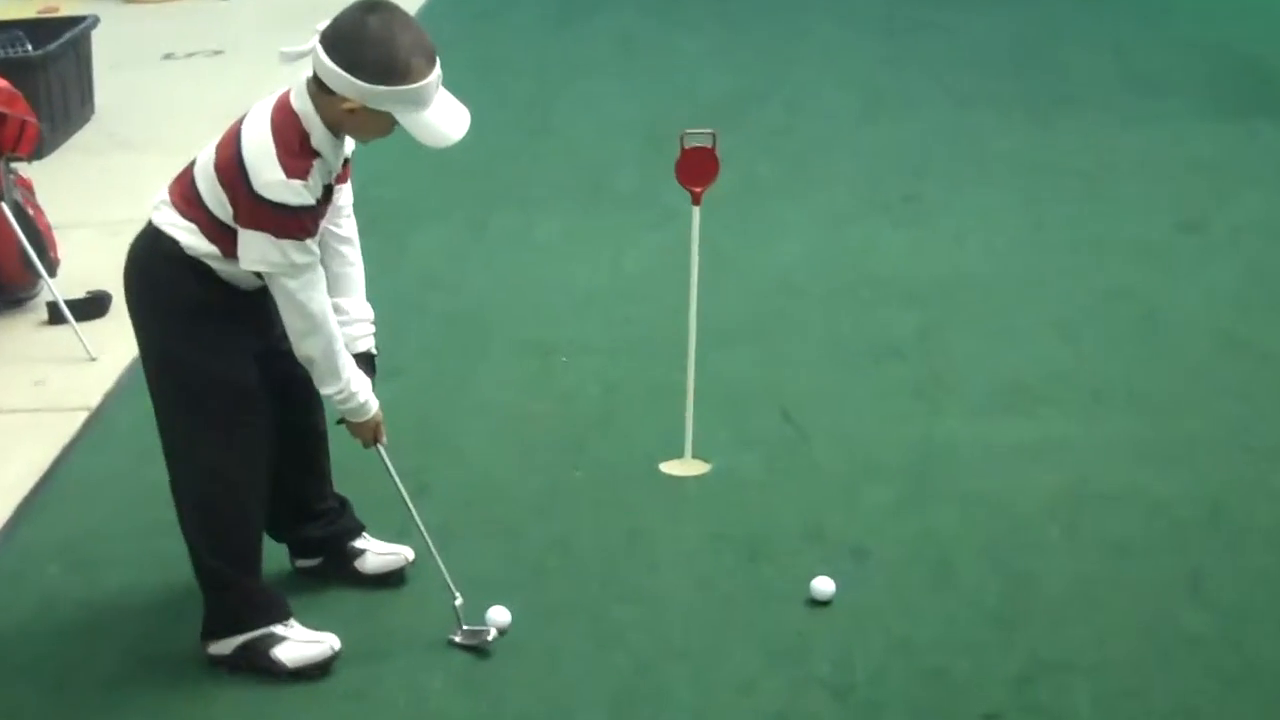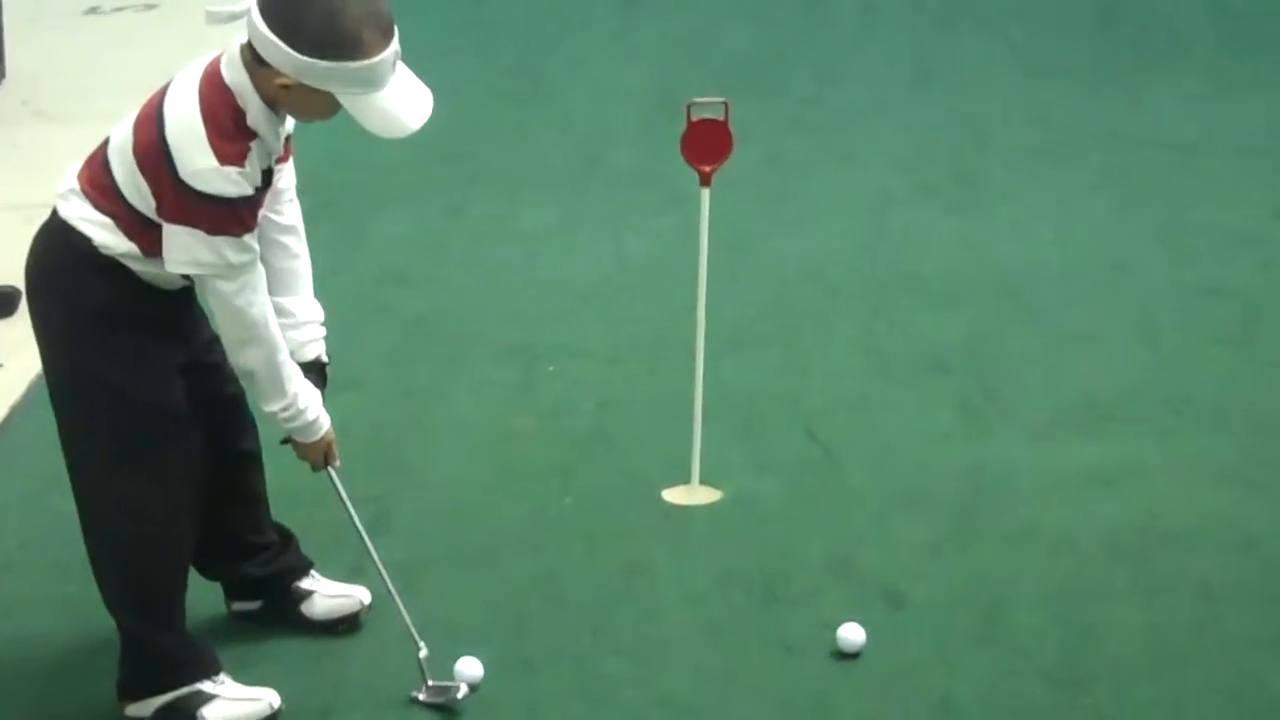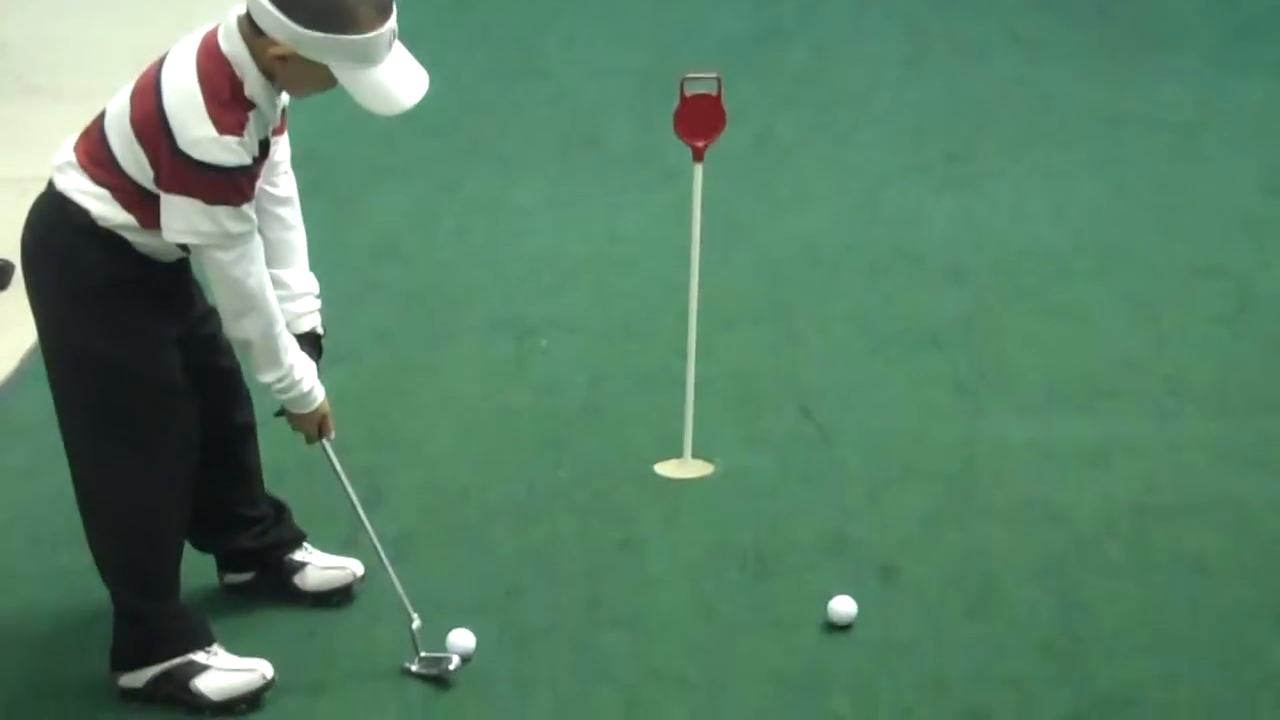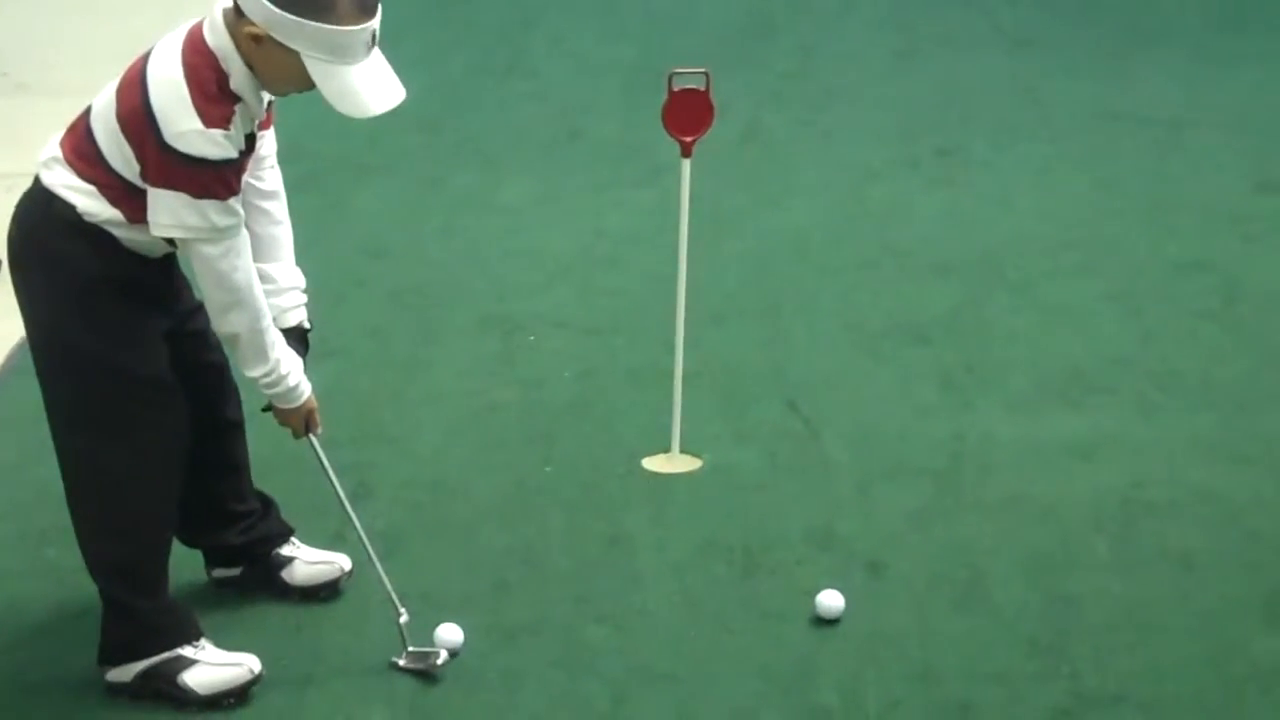
dt=0.5s
person 1, frame 1
left shoulder: (322, 118)
right shoulder: (279, 168)
left elbow: (338, 229)
right elbow: (302, 297)
left wrist: (360, 343)
right wrist: (354, 396)
left hip: (231, 276)
right hip: (180, 285)
left knee: (293, 405)
right knee: (226, 443)
left ankle: (322, 537)
right ankle: (239, 621)
person 1, frame 2
left shoulder: (257, 87)
right shoulder: (209, 152)
left elbow: (279, 218)
right elbow: (239, 303)
left wrist: (308, 354)
right wrist: (304, 415)
left hip: (153, 271)
right hip: (93, 285)
left knee: (222, 426)
right knee: (146, 471)
left ankle: (264, 578)
person 1, frame 3
left shoulder: (253, 60)
right shoulder: (207, 125)
left elbow: (274, 191)
right elbow: (238, 277)
left wrist: (303, 324)
right wrist: (299, 387)
left hip: (146, 246)
right hip: (89, 259)
left knee: (218, 400)
right knee: (142, 442)
left ankle: (257, 550)
right ankle: (154, 648)
person 1, frame 4
left shoulder: (240, 57)
right shoulder: (192, 116)
left elbow: (261, 186)
right elbow: (224, 270)
left wrist: (289, 322)
right wrist: (286, 381)
left hip: (134, 242)
right hip: (75, 254)
left knee: (206, 392)
right knee: (127, 437)
left ankle: (245, 544)
right ankle: (142, 642)
